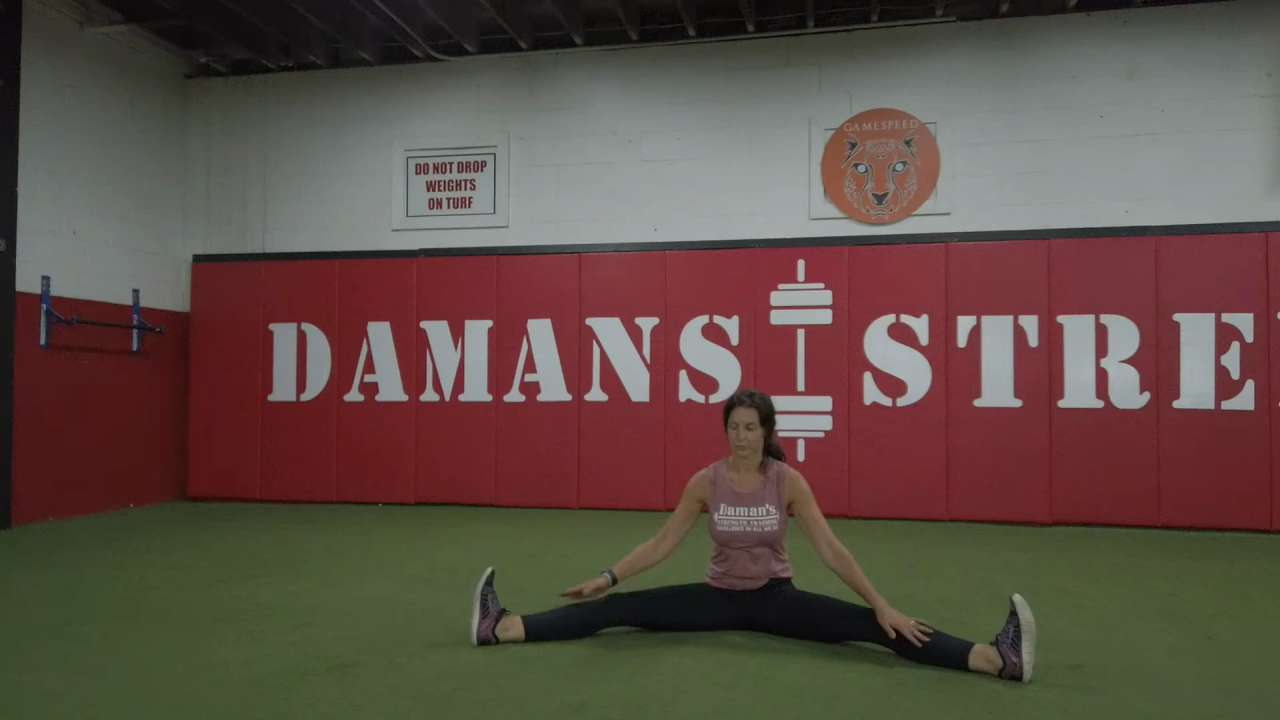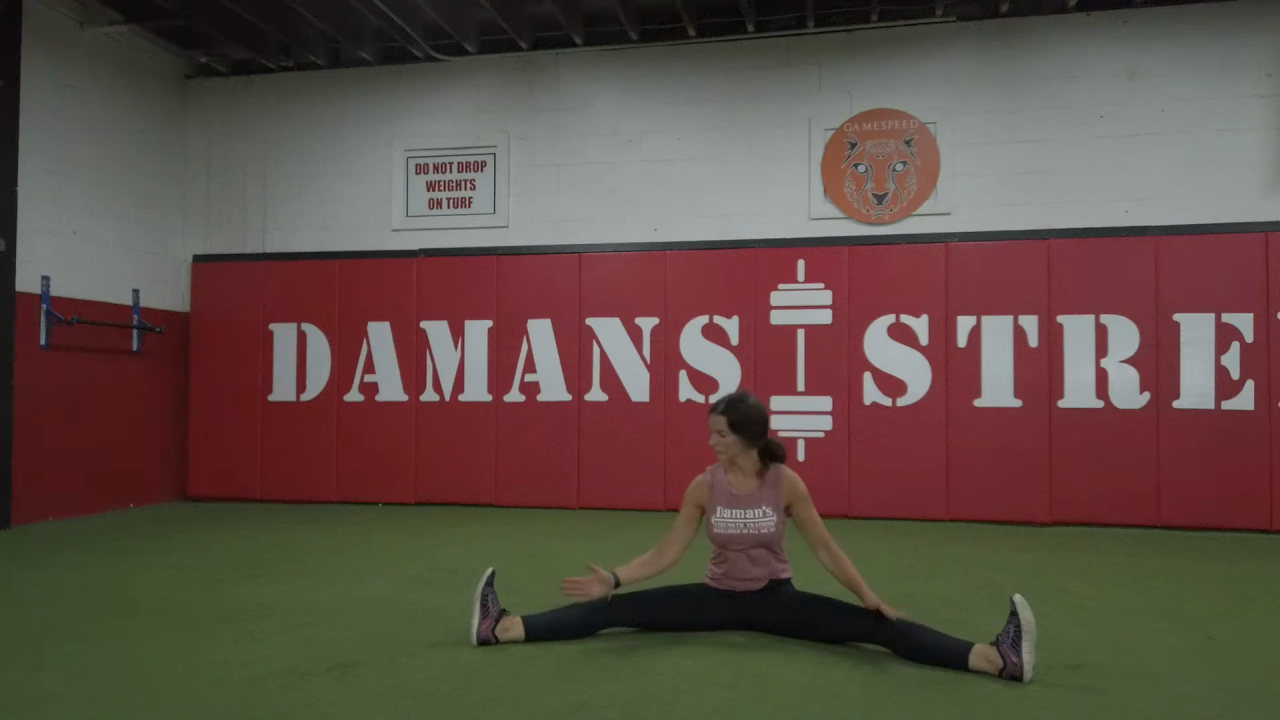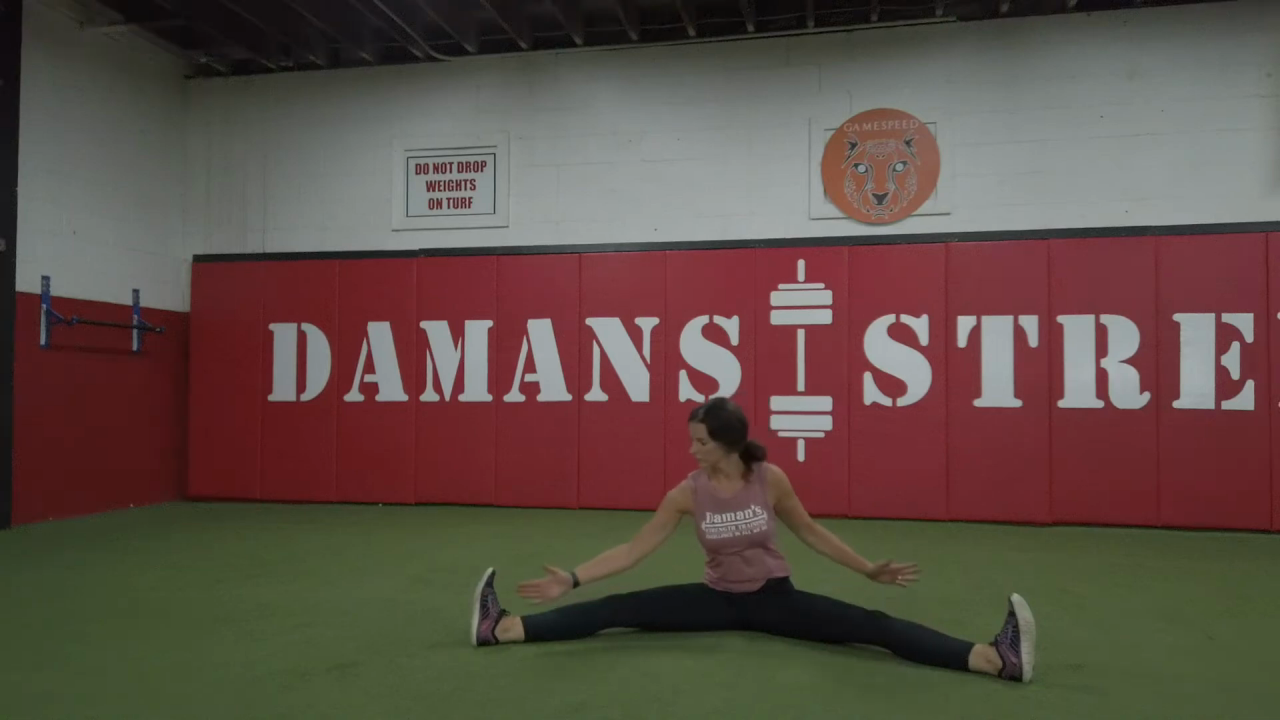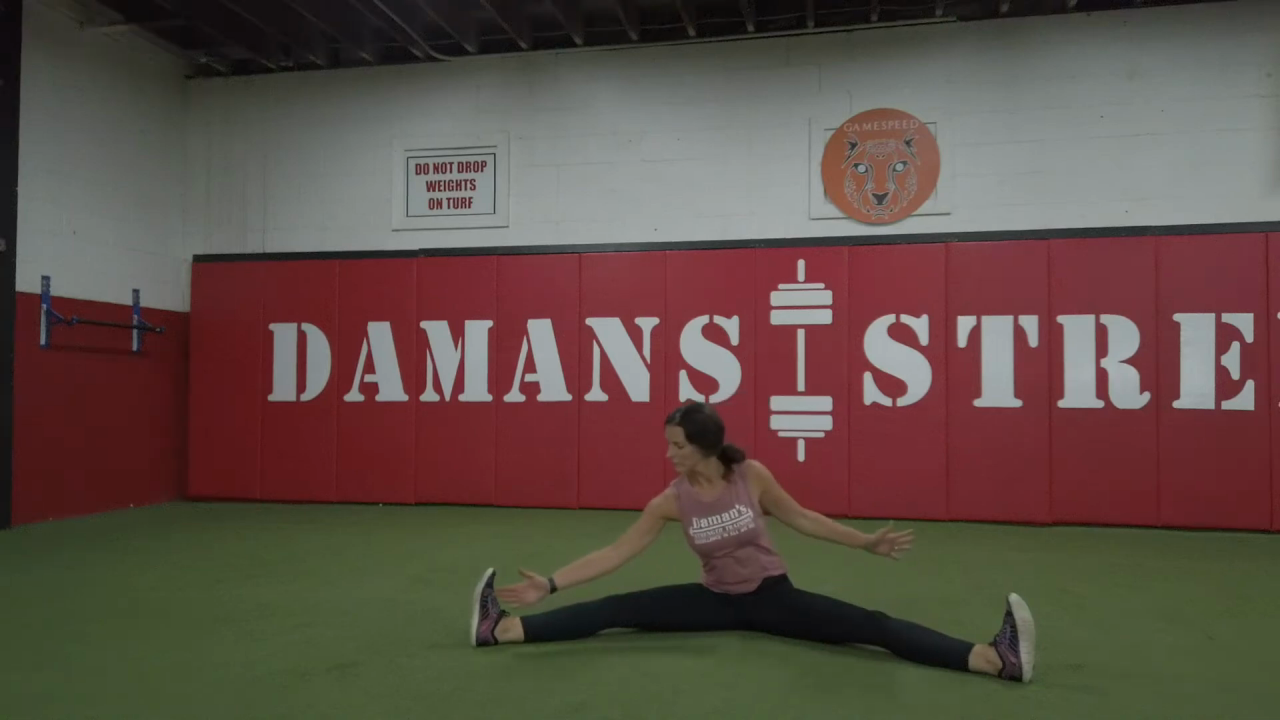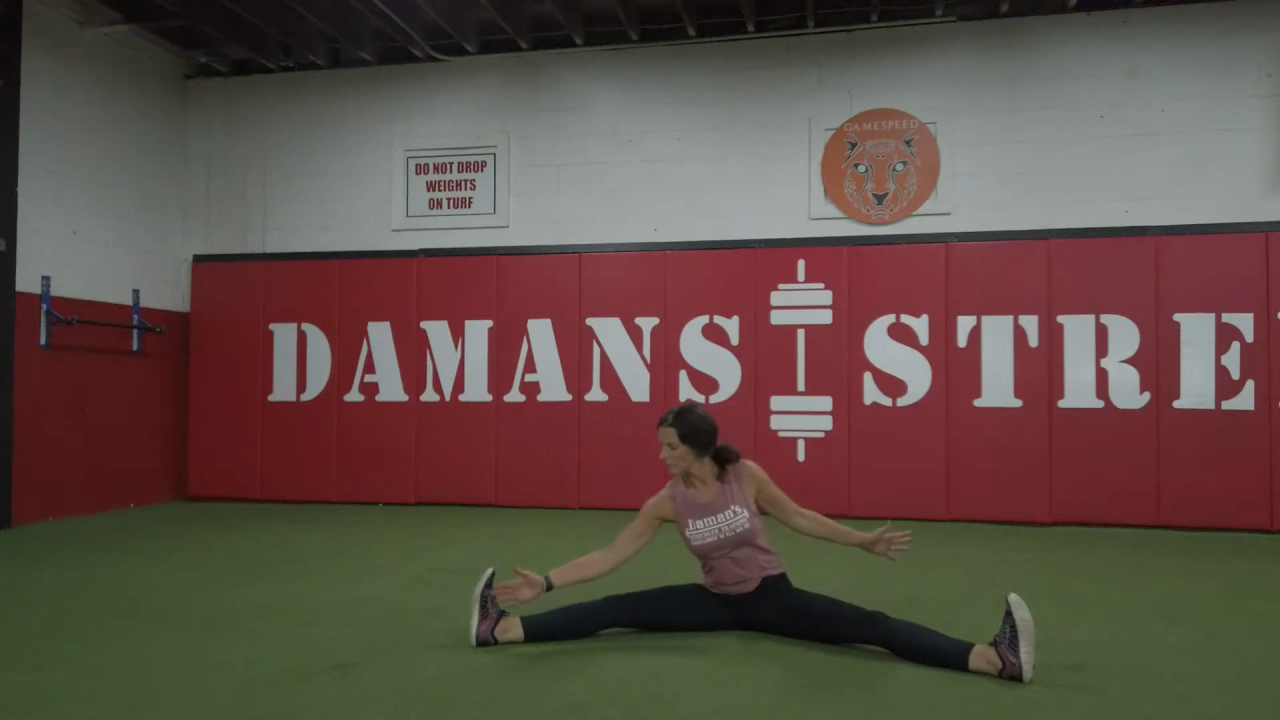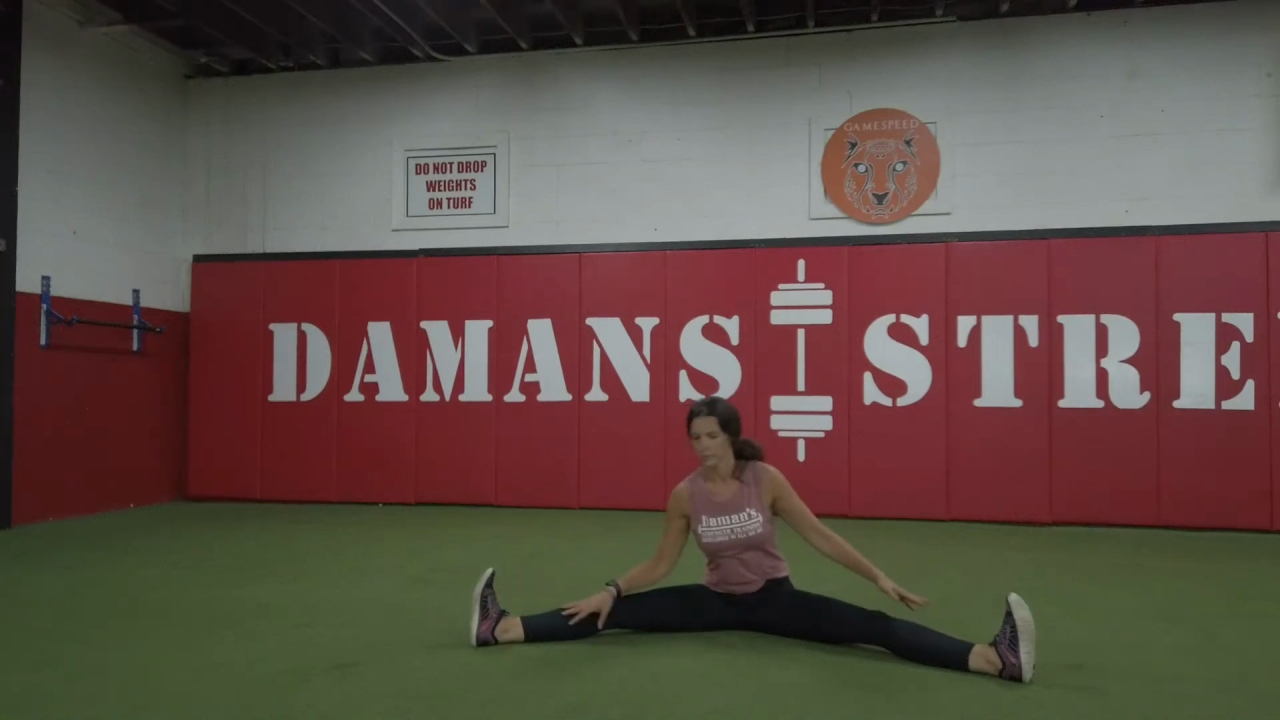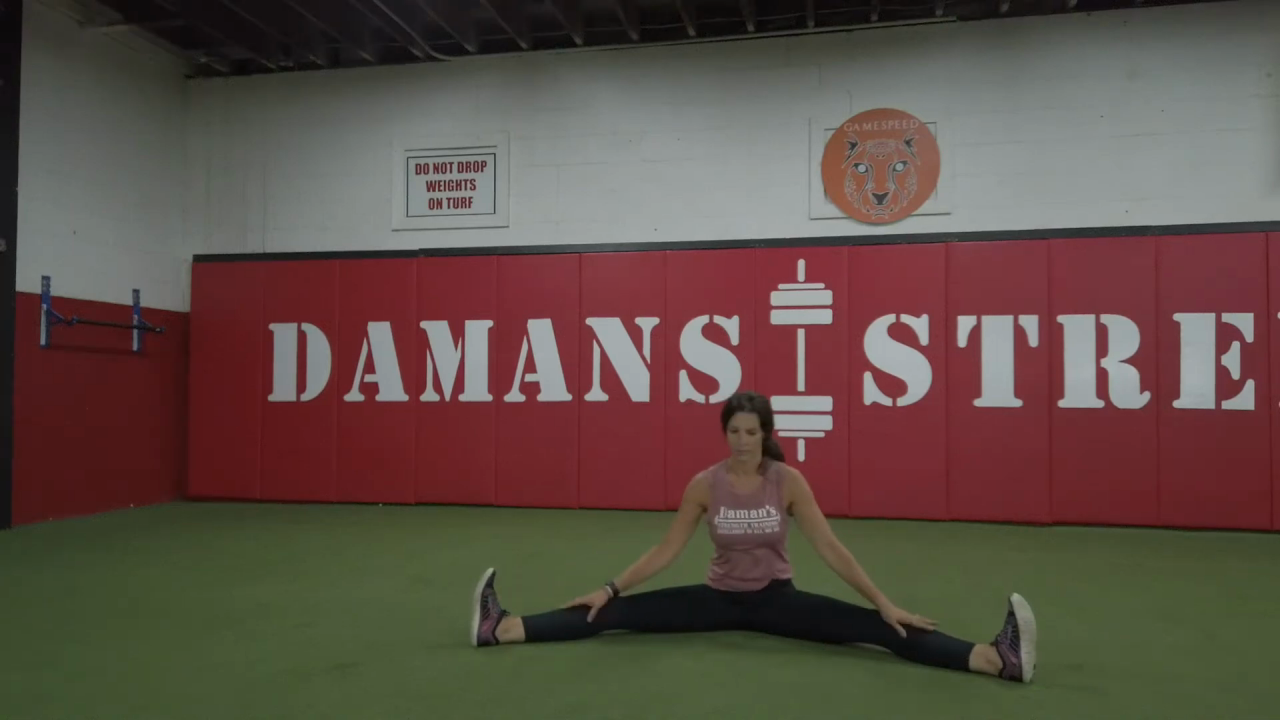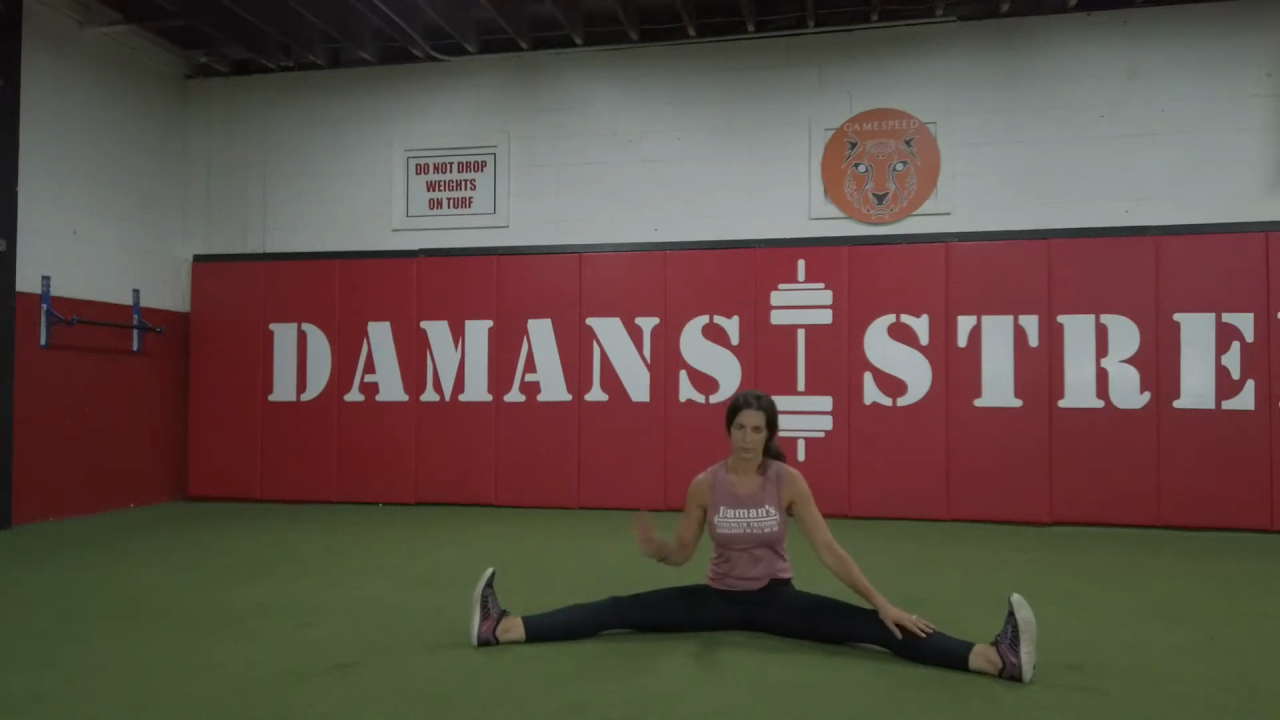
dt=0.4s
person 1, frame 1
left shoulder: (788, 481)
right shoulder: (705, 482)
left elbow: (830, 548)
right elbow: (661, 543)
left wrist: (883, 605)
right wrist: (606, 578)
left hip: (775, 597)
right hip: (719, 597)
left knee: (866, 625)
right knee: (618, 608)
left ankle: (995, 657)
right ankle: (502, 627)
person 1, frame 2
left shoulder: (786, 483)
right shoulder: (703, 486)
left elbow: (826, 548)
right elbow: (666, 551)
left wrist: (873, 598)
right wrist: (611, 580)
left hip: (775, 598)
right hip: (719, 598)
left knee: (868, 625)
right knee: (618, 610)
left ankle: (997, 659)
right ankle: (502, 628)
person 1, frame 3
left shoulder: (770, 479)
right shoulder: (687, 493)
left elbow: (809, 531)
right elbow: (635, 548)
left wrist: (869, 570)
right wrist: (571, 579)
left hip: (774, 597)
right hip: (718, 599)
left knee: (869, 625)
right knee: (618, 609)
left ankle: (995, 658)
right ankle: (501, 627)
person 1, frame 4
left shoulder: (752, 476)
right shoulder: (671, 501)
left elbow: (799, 517)
right elbow: (615, 553)
left wrist: (865, 543)
right wrist: (548, 584)
left hip: (771, 596)
right hip: (716, 600)
left knee: (868, 626)
right knee: (617, 610)
left ankle: (995, 659)
right ankle: (502, 629)
person 1, frame 5
left shoulder: (747, 475)
right shoulder: (666, 501)
left elbow: (796, 516)
right elbow: (611, 554)
left wrist: (864, 541)
right wrist: (544, 583)
left hip: (771, 594)
right hip: (716, 600)
left knee: (867, 625)
right knee: (615, 611)
left ankle: (996, 658)
right ankle: (500, 626)
person 1, frame 6
left shoulder: (766, 478)
right shoulder: (685, 494)
left elbow: (817, 534)
right elbow: (659, 565)
left wrist: (879, 578)
right wrist: (611, 590)
left hip: (773, 597)
right hip: (717, 600)
left knee: (870, 626)
right knee: (618, 615)
left ankle: (996, 659)
right ankle: (502, 629)
person 1, frame 7
left shoulder: (788, 481)
right shoulder: (704, 484)
left elbow: (830, 548)
right elbow: (665, 550)
left wrist: (885, 603)
right wrist: (609, 588)
left hip: (776, 598)
right hip: (720, 598)
left knee: (872, 627)
right knee: (620, 614)
left ankle: (997, 659)
right ankle: (502, 628)
person 1, frame 8
left shoulder: (788, 481)
right shoulder: (705, 484)
left elbow: (829, 549)
right elbow: (680, 554)
left wrist: (883, 604)
right wrist: (653, 547)
left hip: (775, 598)
right hip: (719, 598)
left knee: (869, 627)
right knee: (622, 610)
left ankle: (997, 659)
right ankle: (502, 628)
